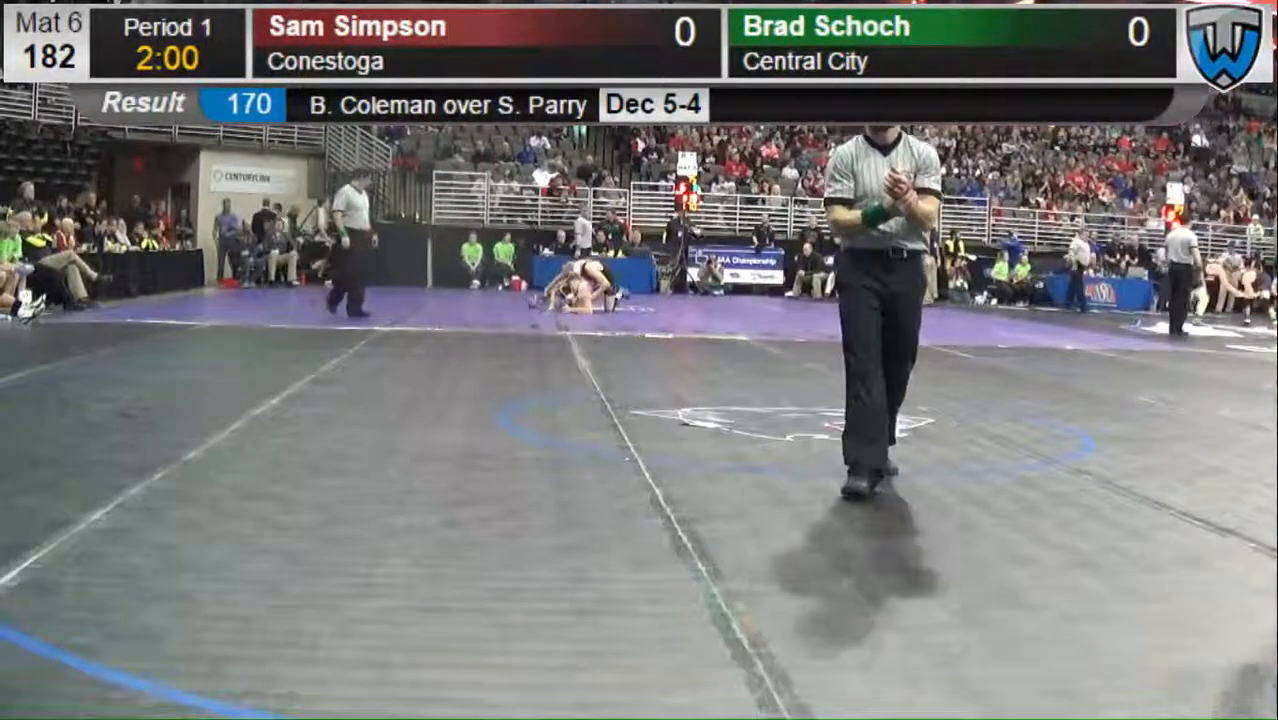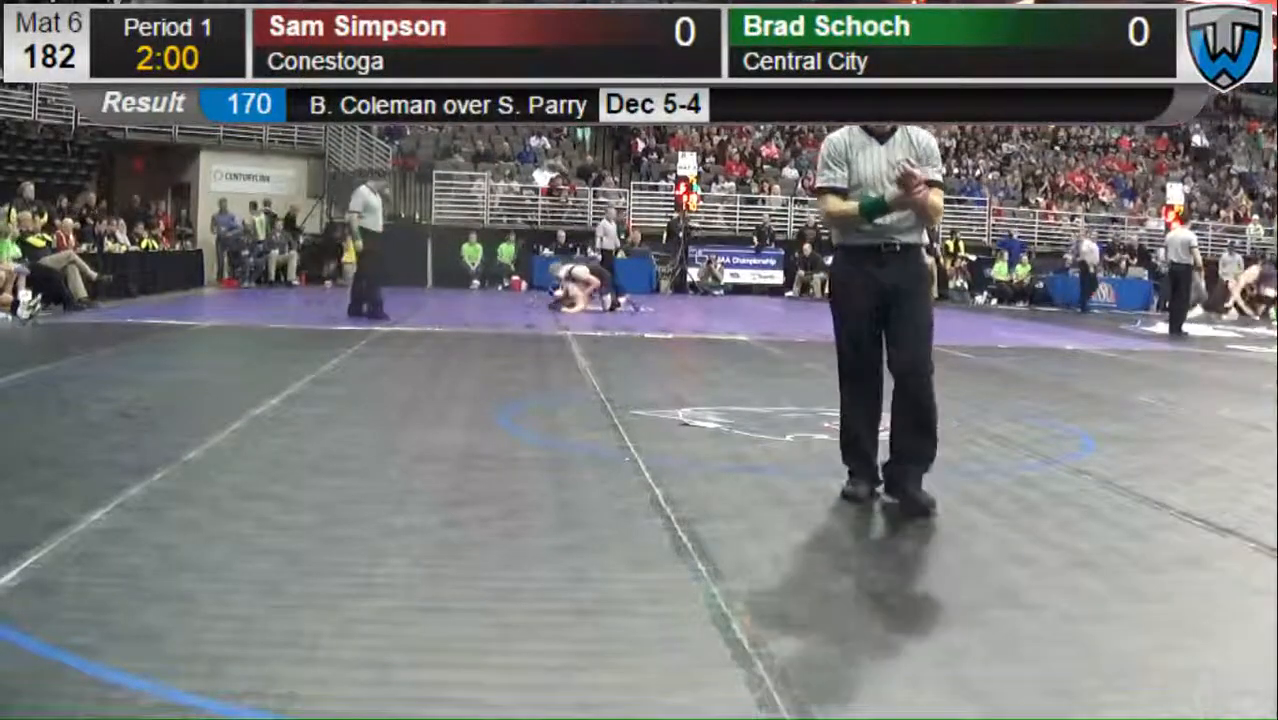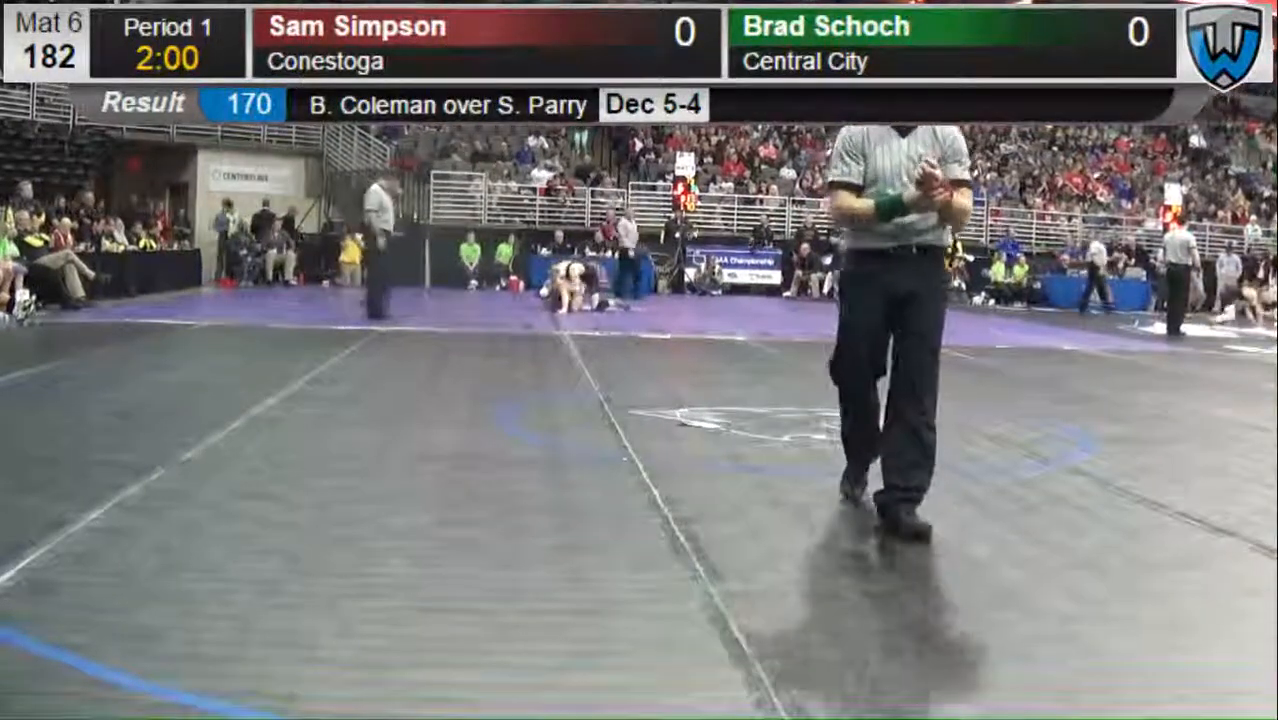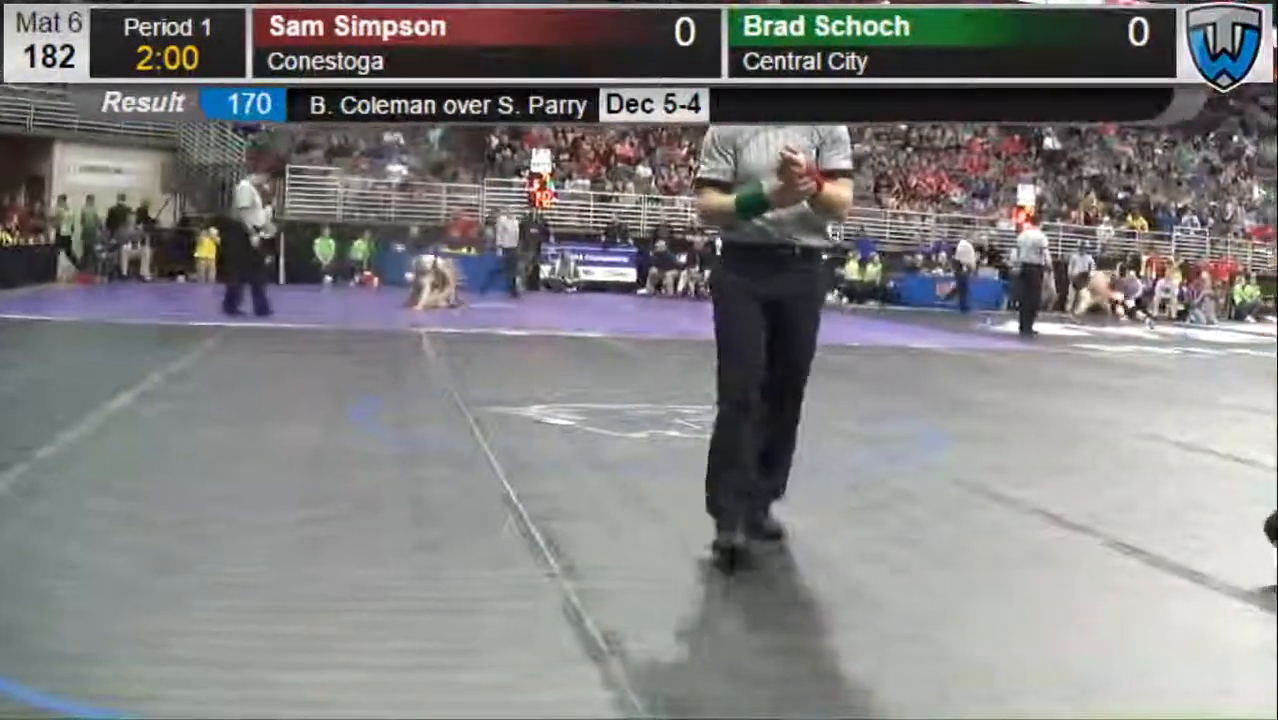
dt=0.4s
person 1, frame 1
left shoulder: (923, 154)
right shoulder: (845, 155)
left elbow: (928, 219)
right elbow: (837, 220)
left wrist: (908, 201)
right wrist: (884, 209)
left hip: (907, 269)
right hip: (860, 268)
left knee: (897, 365)
right knee: (863, 365)
left ankle: (876, 447)
right ankle: (863, 466)
person 1, frame 2
left shoulder: (922, 142)
right shoulder: (839, 143)
left elbow: (935, 214)
right elbow: (830, 211)
left wrist: (918, 195)
right wrist: (886, 203)
left hip: (907, 265)
right hip: (855, 266)
left knee: (915, 371)
right knee: (858, 373)
left ankle: (905, 475)
right ankle: (862, 470)
person 1, frame 3
left shoulder: (948, 137)
right shoulder: (855, 135)
left elbow: (962, 215)
right elbow: (841, 208)
left wrist: (942, 196)
right wrist: (904, 202)
left hip: (925, 271)
right hip: (867, 269)
left knee: (916, 387)
right knee: (854, 375)
left ankle: (900, 500)
right ankle: (859, 459)
person 1, frame 4
left shoulder: (828, 127)
right shoulder: (728, 127)
left elbow: (841, 205)
right elbow: (707, 206)
left wrist: (810, 186)
right wrist: (765, 198)
left hip: (803, 271)
right hip: (742, 269)
left knee: (785, 393)
right knee: (740, 392)
left ankle: (758, 501)
right ankle: (731, 517)
